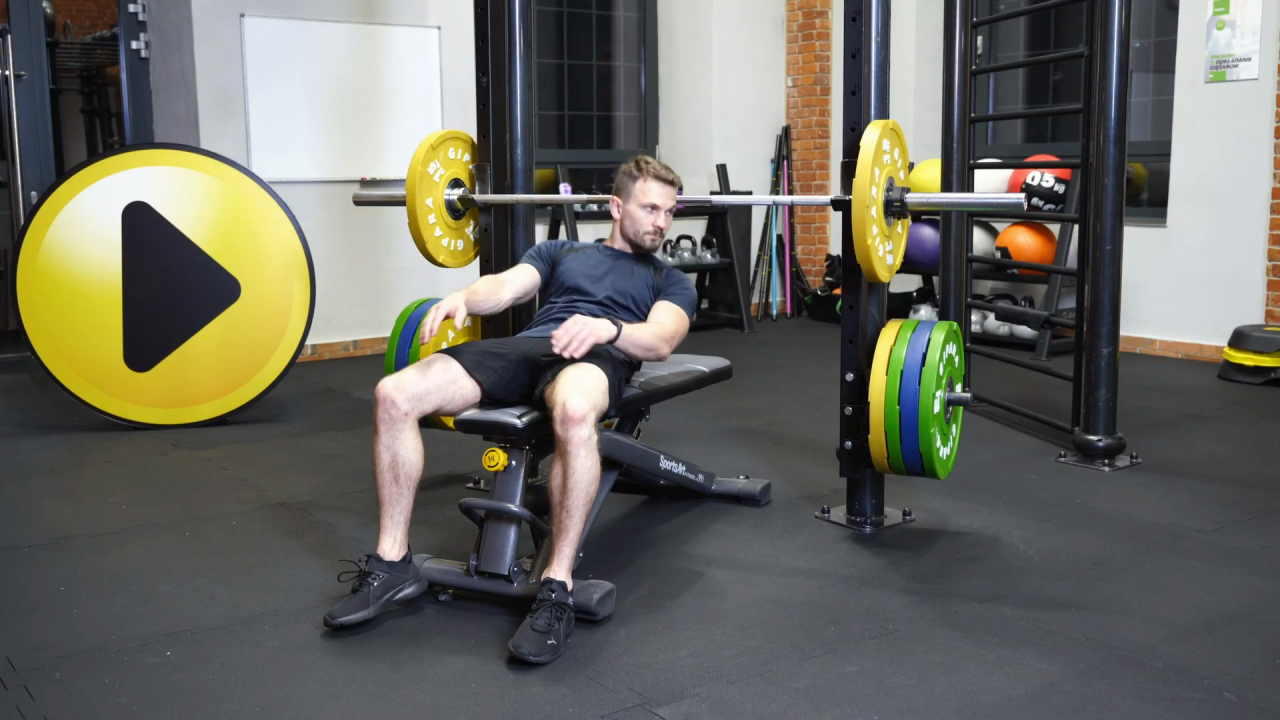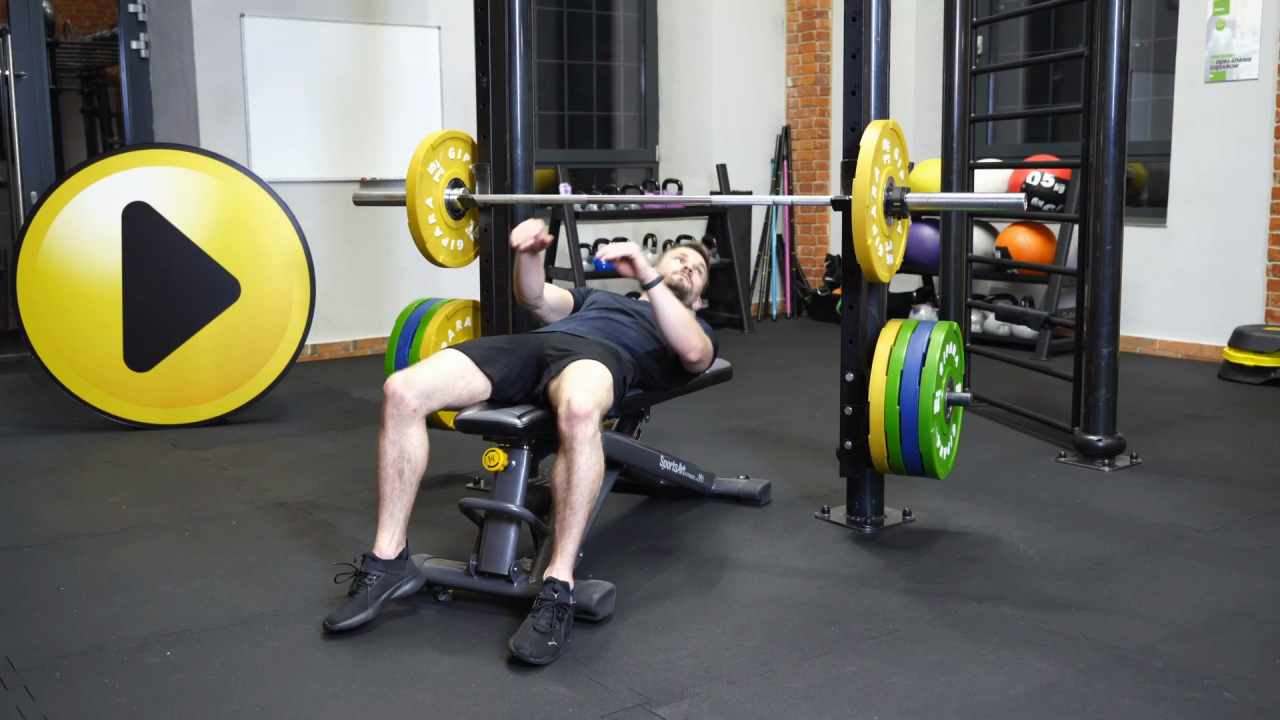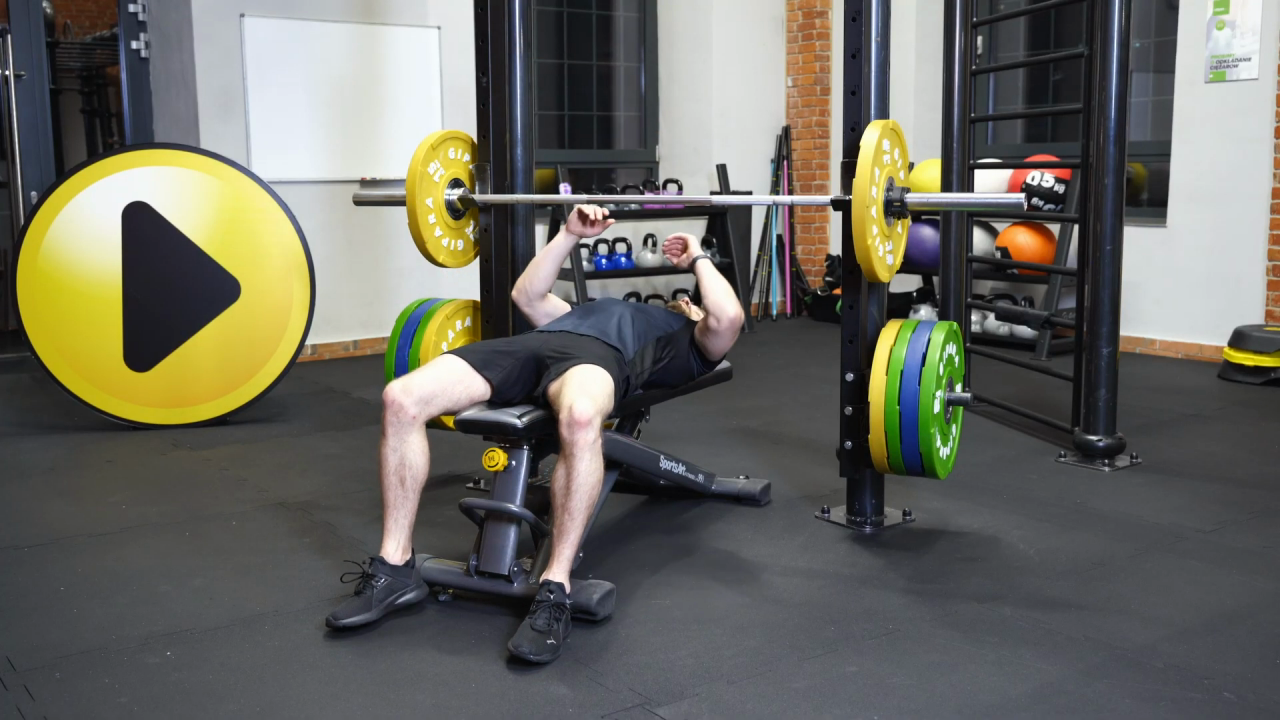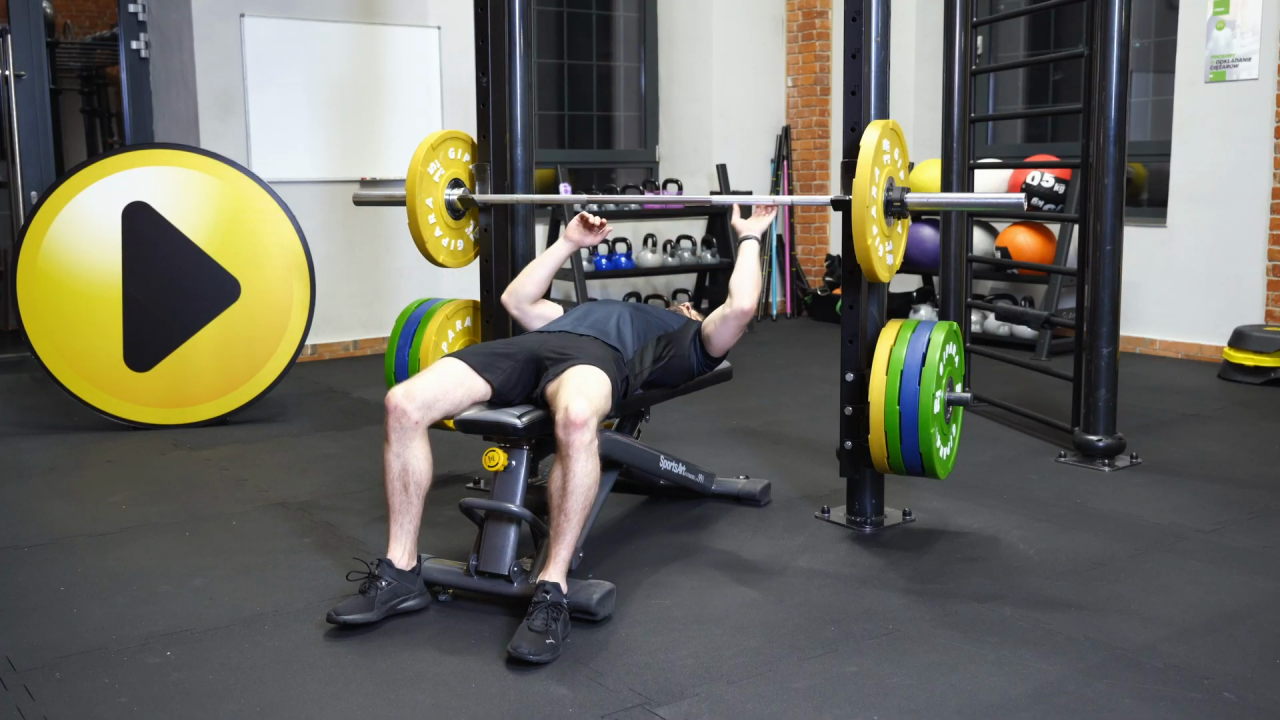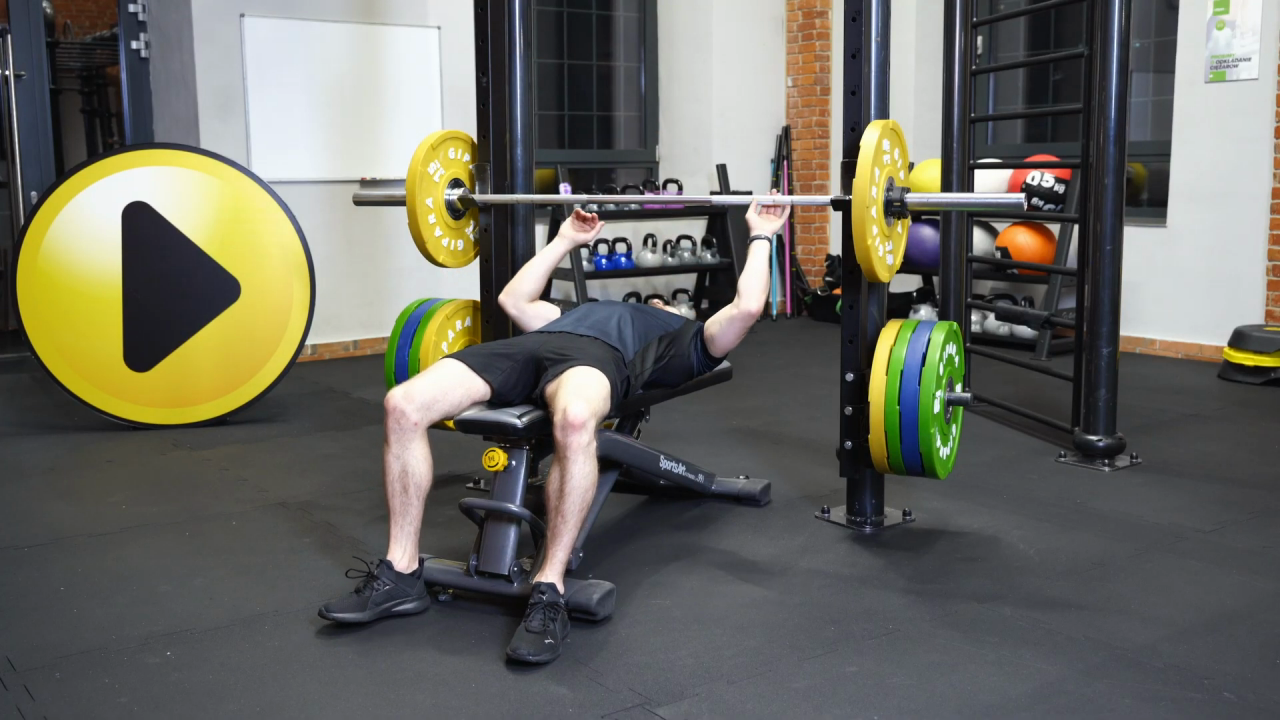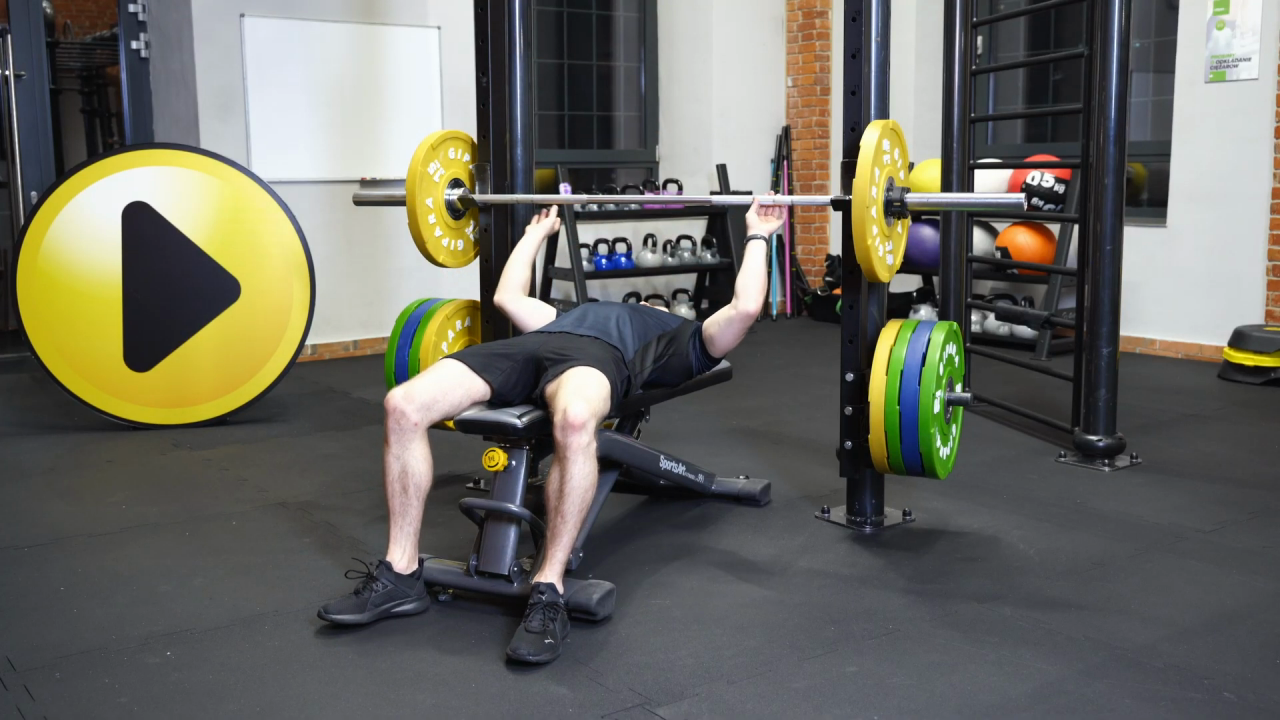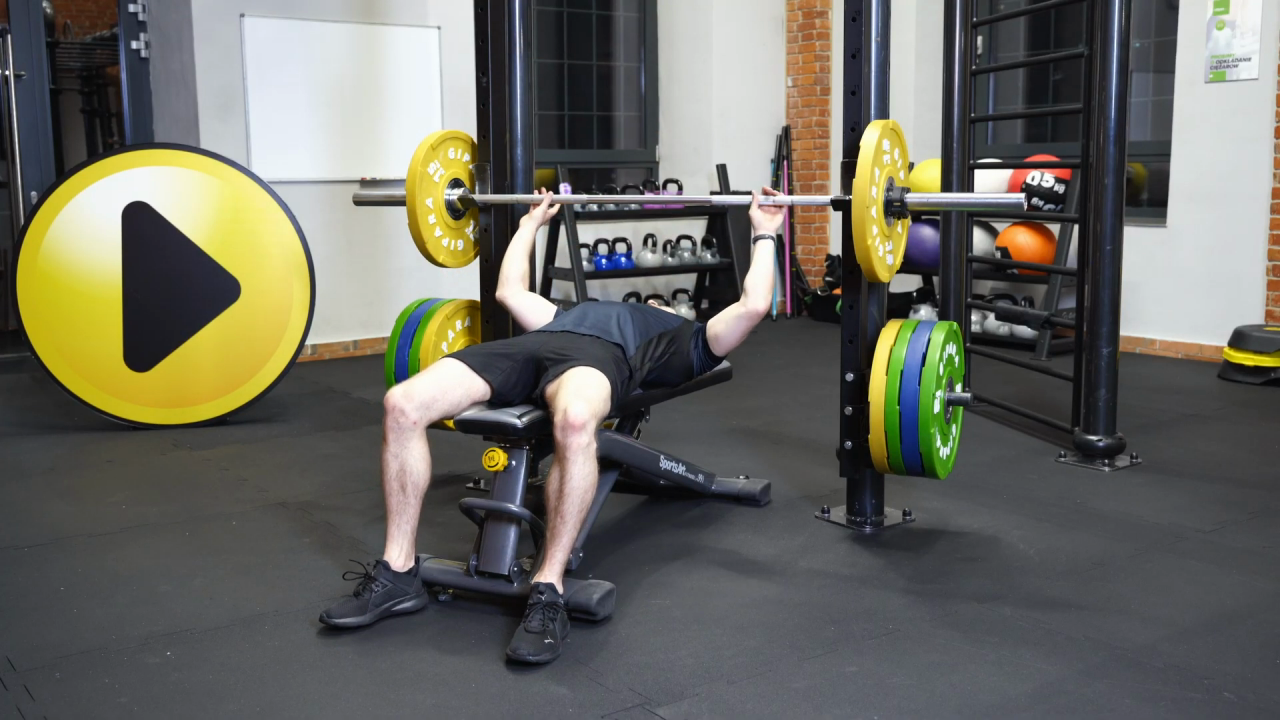
dt=0.4s
person 1, frame 1
left shoulder: (673, 284)
right shoulder: (562, 252)
left elbow: (660, 342)
right elbow: (505, 290)
left wrist: (604, 328)
right wrist: (460, 291)
left hip: (592, 355)
right hip: (522, 347)
left knee: (574, 415)
right knee: (394, 396)
left ankle: (557, 591)
right ankle: (392, 564)
person 1, frame 2
left shoulder: (687, 333)
right shoulder: (597, 297)
left elbow: (697, 352)
right elbow: (534, 296)
left wrist: (651, 275)
right wrist: (534, 247)
left hip: (599, 355)
right hip: (536, 345)
left knee: (578, 413)
right knee: (403, 391)
left ankle: (558, 590)
right ankle: (389, 561)
person 1, frame 3
left shoulder: (691, 344)
right shoulder: (599, 308)
left elbow: (728, 318)
right elbow: (527, 296)
left wrist: (696, 260)
right wrist: (571, 236)
left hip: (598, 354)
right hip: (533, 346)
left knee: (580, 420)
right knee: (401, 400)
left ankle: (555, 591)
right ankle: (395, 567)
person 1, frame 4
left shoulder: (690, 343)
right shoulder: (589, 309)
left elbow: (739, 308)
right elbow: (518, 300)
left wrist: (749, 238)
right wrist: (569, 242)
left hip: (597, 354)
right hip: (533, 345)
left knee: (576, 420)
right knee: (403, 404)
left ankle: (552, 590)
right ankle: (400, 571)
person 1, frame 5
left shoulder: (686, 342)
right shoulder: (587, 312)
left elbow: (746, 308)
right elbow: (514, 302)
left wrist: (760, 236)
right wrist: (565, 241)
left hip: (597, 356)
right hip: (533, 345)
left knee: (574, 423)
right knee: (403, 406)
left ankle: (548, 592)
right ankle: (401, 574)
person 1, frame 6
left shoulder: (686, 341)
right shoulder: (581, 313)
left elbow: (744, 309)
right elbow: (508, 297)
left wrist: (757, 236)
right wrist: (536, 234)
left hip: (599, 355)
right hip: (534, 345)
left knee: (574, 424)
right knee: (403, 406)
left ankle: (548, 591)
right ankle: (400, 574)
person 1, frame 7
left shoulder: (686, 343)
right shoulder: (584, 311)
left elbow: (752, 306)
right elbow: (511, 293)
left wrist: (765, 234)
right wrist: (531, 225)
left hip: (599, 354)
right hip: (534, 345)
left knee: (574, 423)
right knee: (402, 405)
left ankle: (548, 592)
right ankle: (397, 574)
